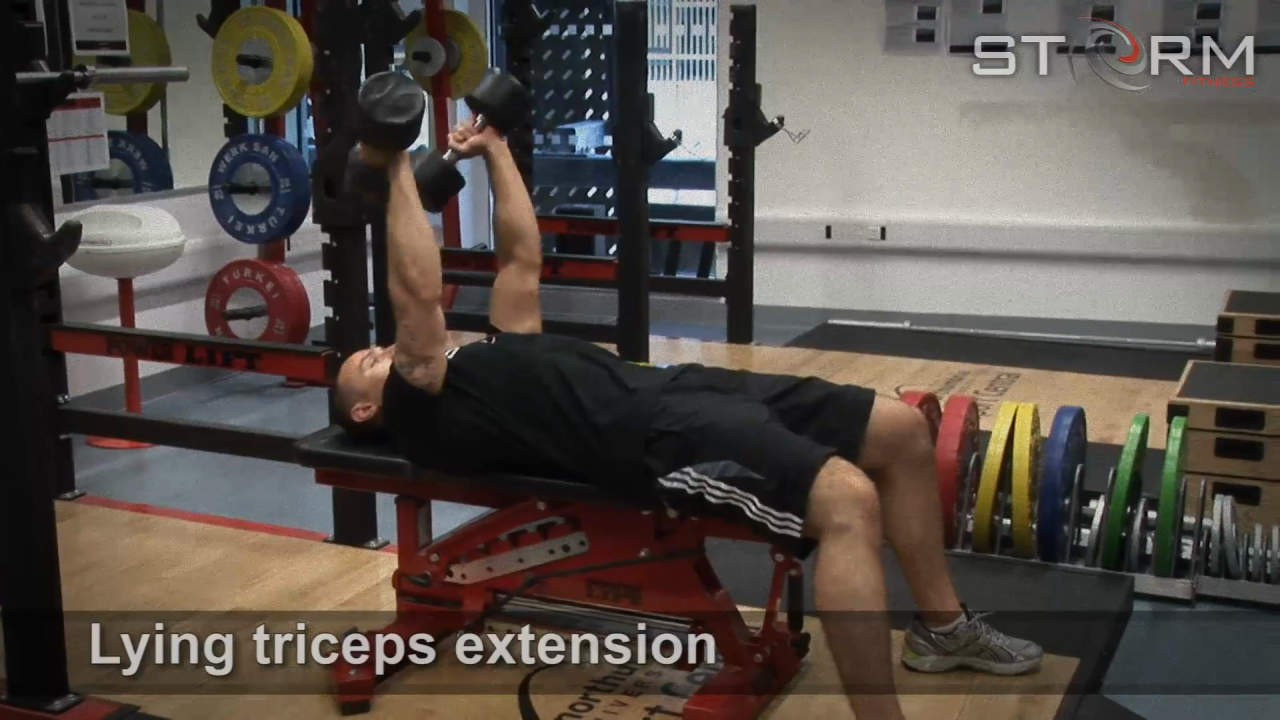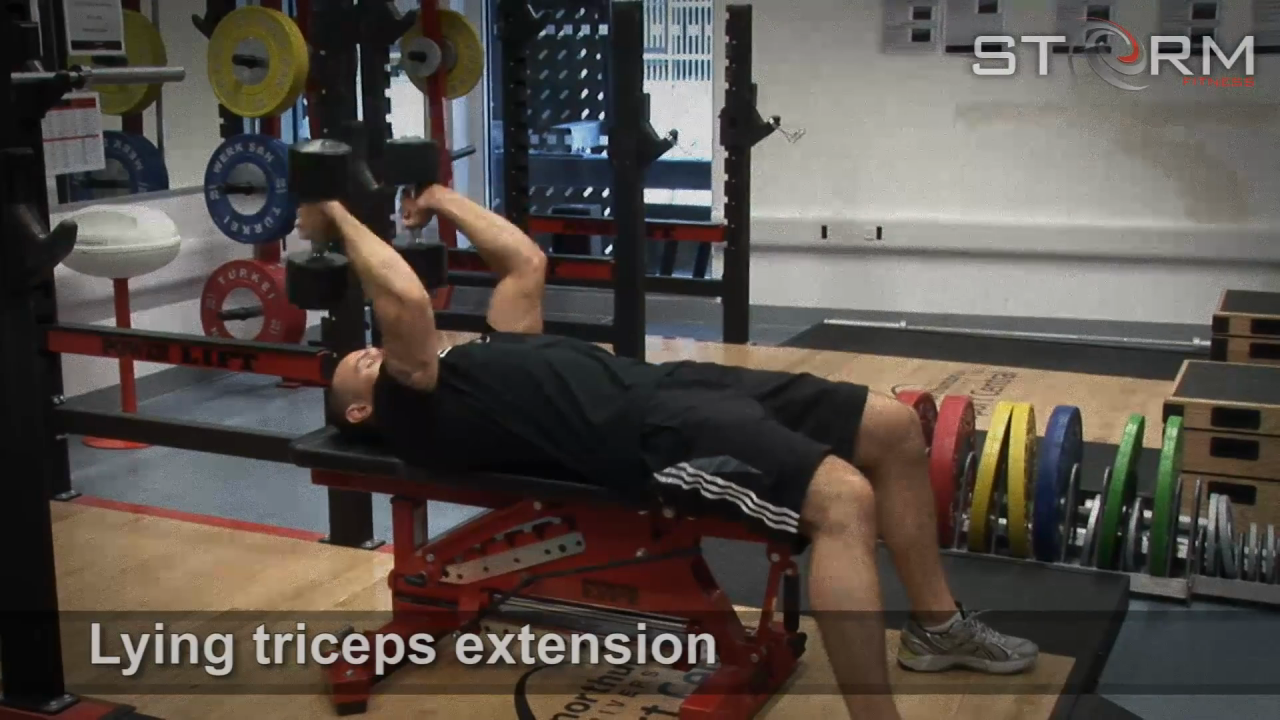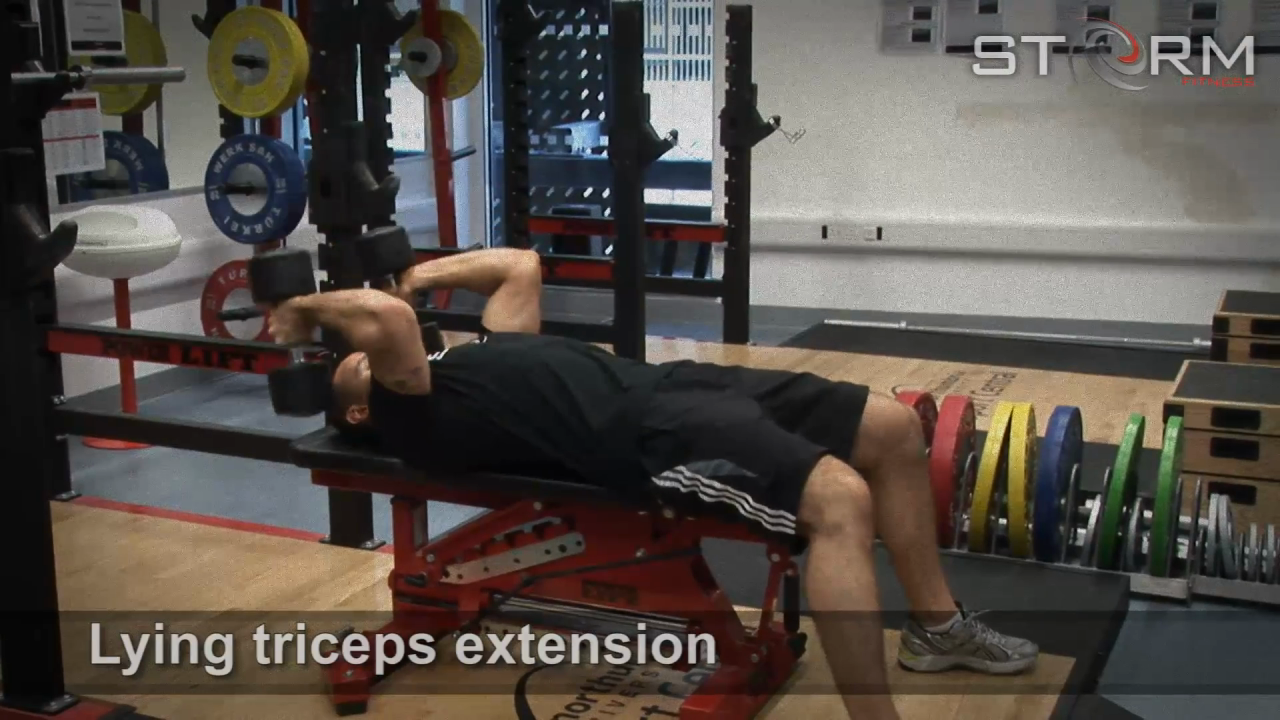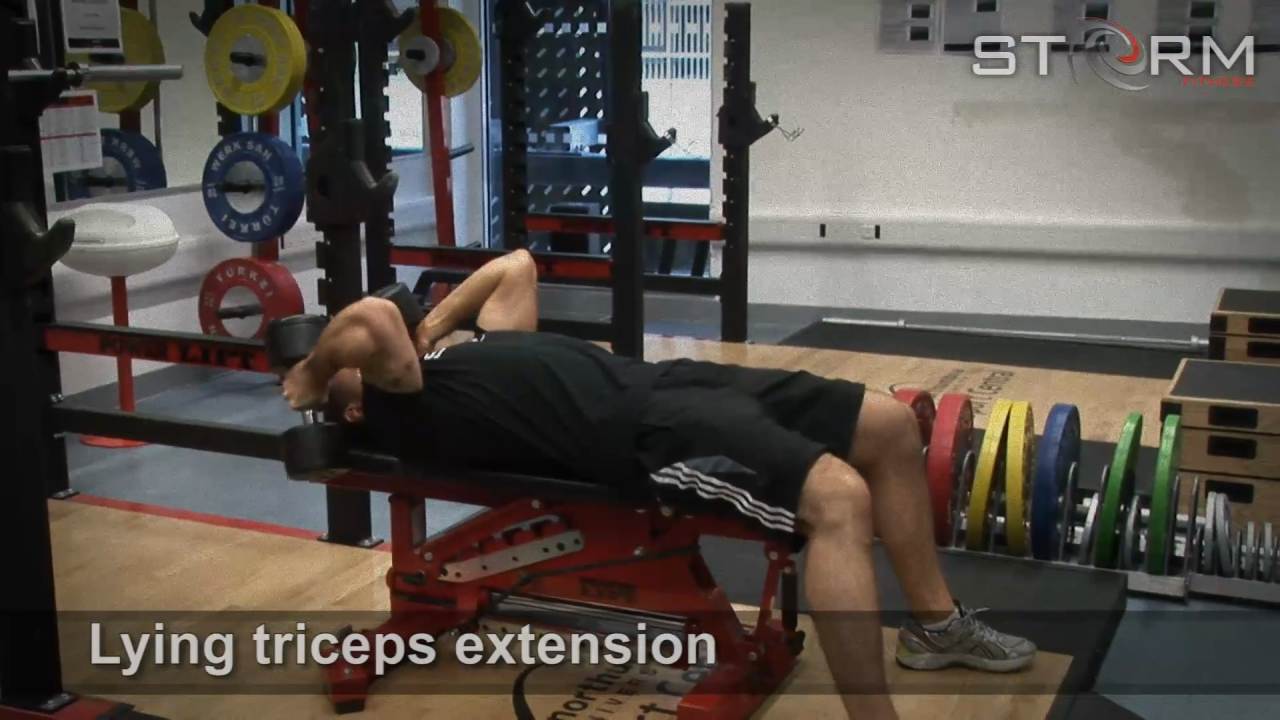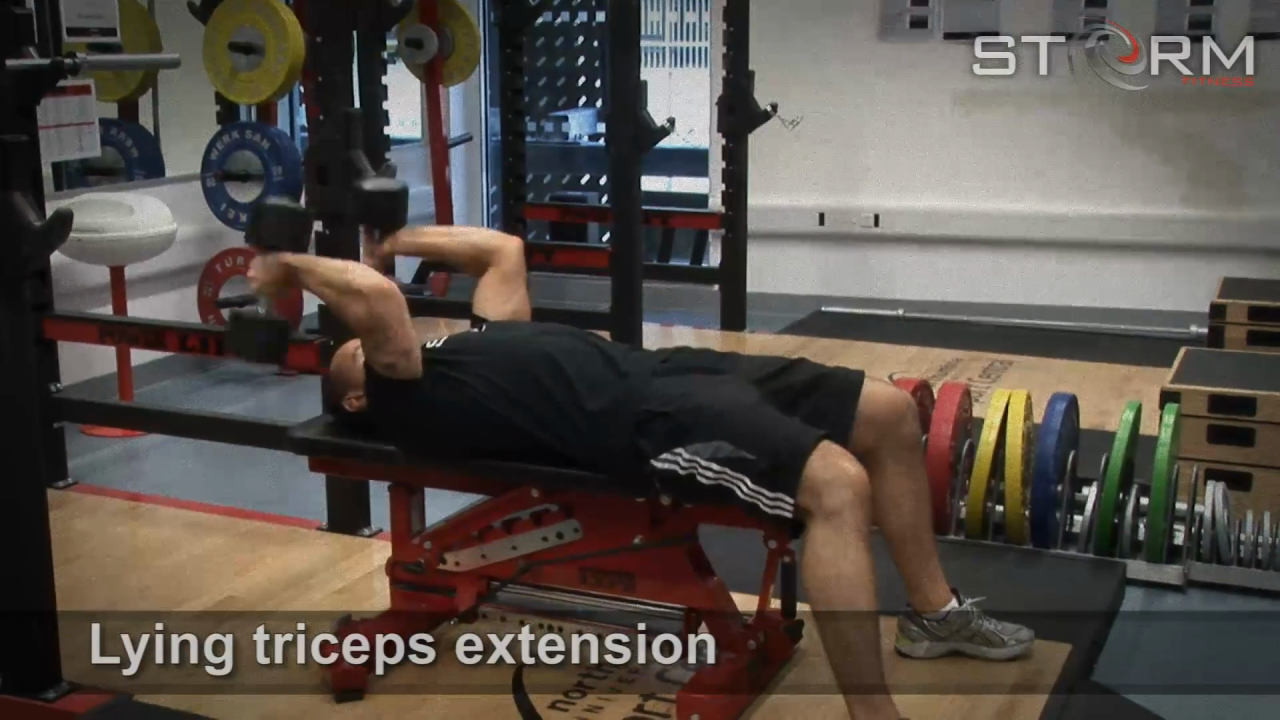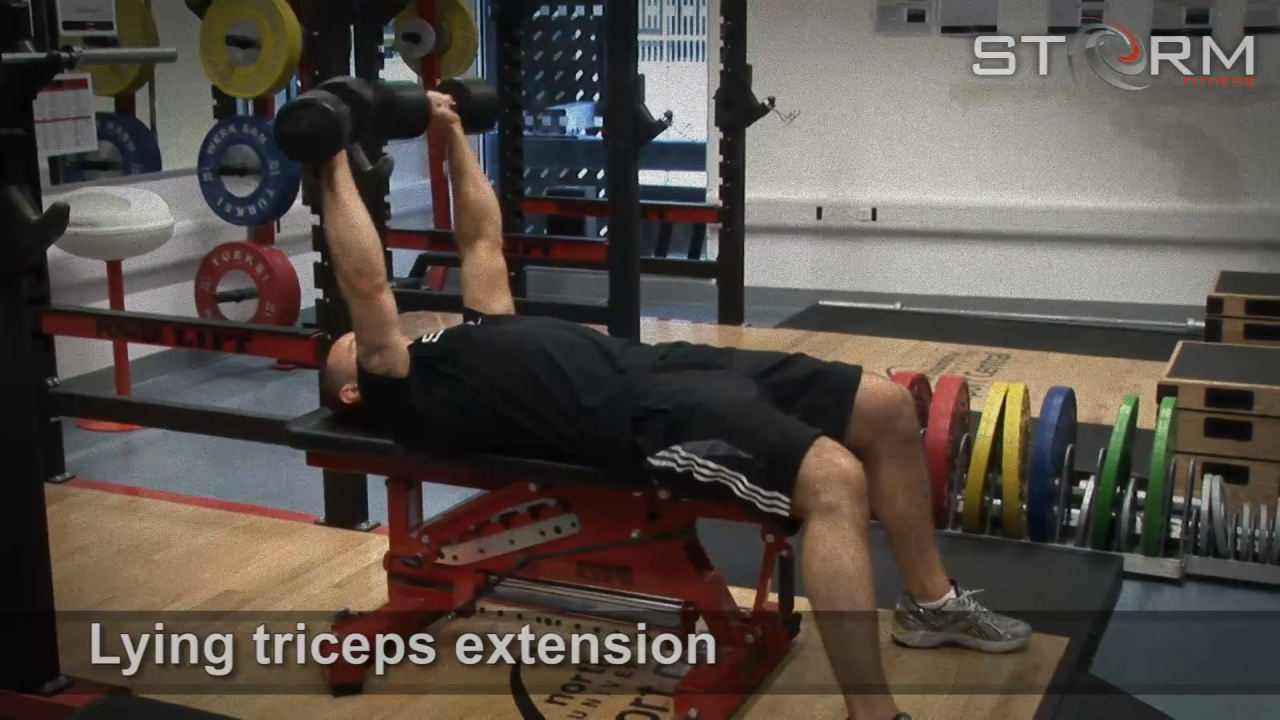
dt=0.7s
person 1, frame 1
left shoulder: (481, 359)
right shoulder: (426, 413)
left elbow: (522, 261)
right elbow: (418, 295)
left wrist: (496, 151)
right wrist: (398, 171)
left hip: (676, 385)
right hip: (654, 434)
left knee: (902, 430)
right knee: (847, 500)
left ankle: (942, 623)
person 1, frame 2
left shoulder: (474, 358)
right shoulder: (416, 416)
left elbow: (527, 263)
right elbow: (408, 303)
left wrist: (441, 199)
right wrist: (337, 219)
left hip: (670, 384)
right hip: (647, 434)
left knee: (896, 429)
right knee: (844, 501)
left ankle: (937, 625)
person 1, frame 3
left shoulder: (471, 357)
right shoulder: (413, 416)
left elbow: (523, 266)
right elbow: (387, 319)
left wrist: (424, 272)
right wrist: (310, 309)
left hip: (666, 384)
right hip: (645, 435)
left knee: (894, 429)
right knee: (841, 501)
left ankle: (938, 625)
person 1, frame 4
left shoulder: (457, 358)
right shoulder: (405, 410)
left elbow: (517, 267)
right elbow: (373, 319)
left wrist: (432, 327)
right wrist: (311, 371)
left hip: (663, 382)
right hip: (640, 432)
left knee: (891, 426)
right knee: (837, 499)
left ankle: (936, 623)
person 1, frame 5
left shoulder: (465, 345)
right shoulder: (409, 399)
left elbow: (505, 249)
right elbow: (375, 296)
left wrist: (393, 237)
right wrist: (285, 264)
left hip: (665, 370)
right hip: (642, 420)
left knee: (891, 414)
right knee: (838, 484)
left ankle: (934, 612)
person 1, frame 6
left shoulder: (467, 338)
right shoulder: (407, 391)
left elbow: (483, 241)
right elbow: (366, 285)
left wrist: (453, 135)
right wrist: (334, 164)
left hip: (664, 364)
right hip: (641, 414)
left knee: (888, 409)
right knee: (834, 480)
left ankle: (932, 603)
